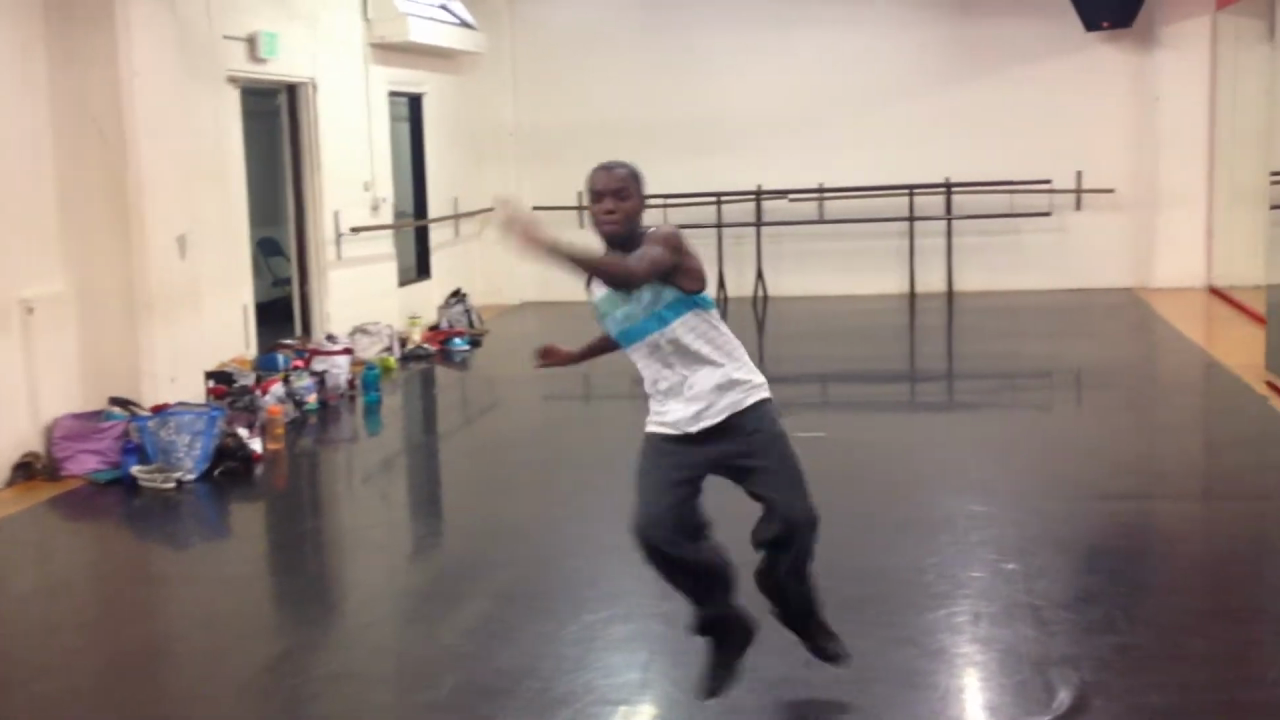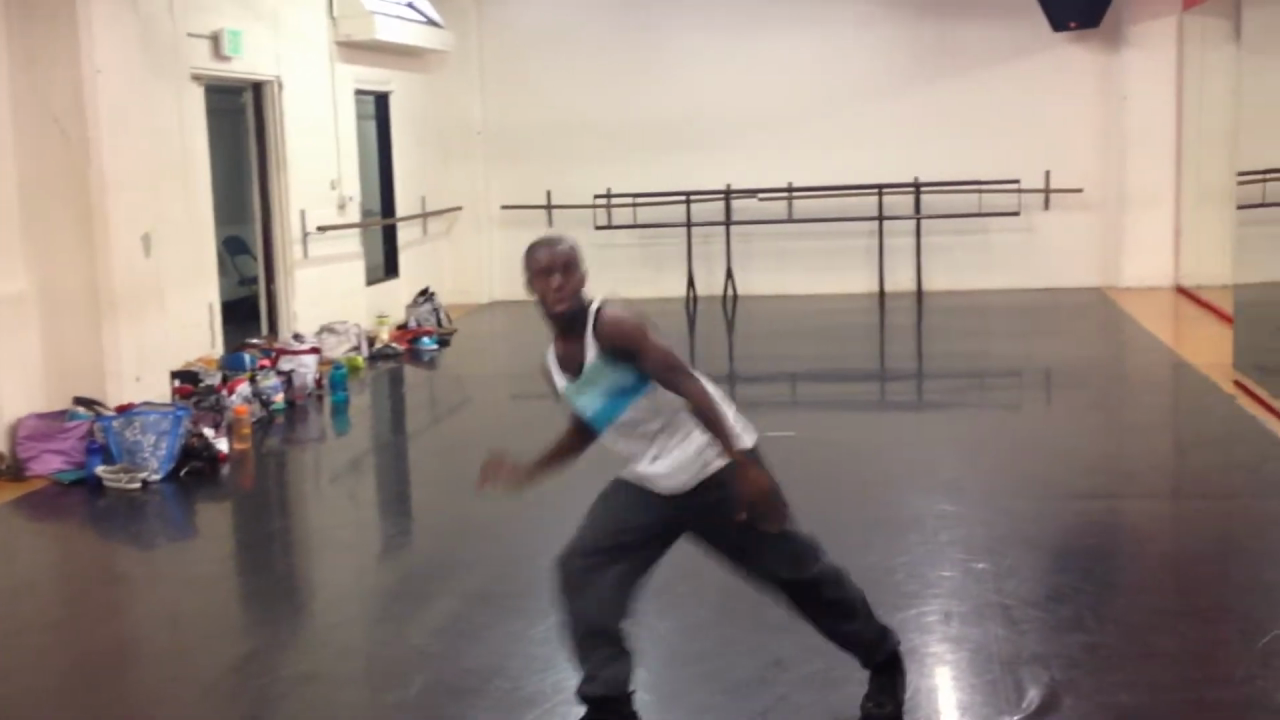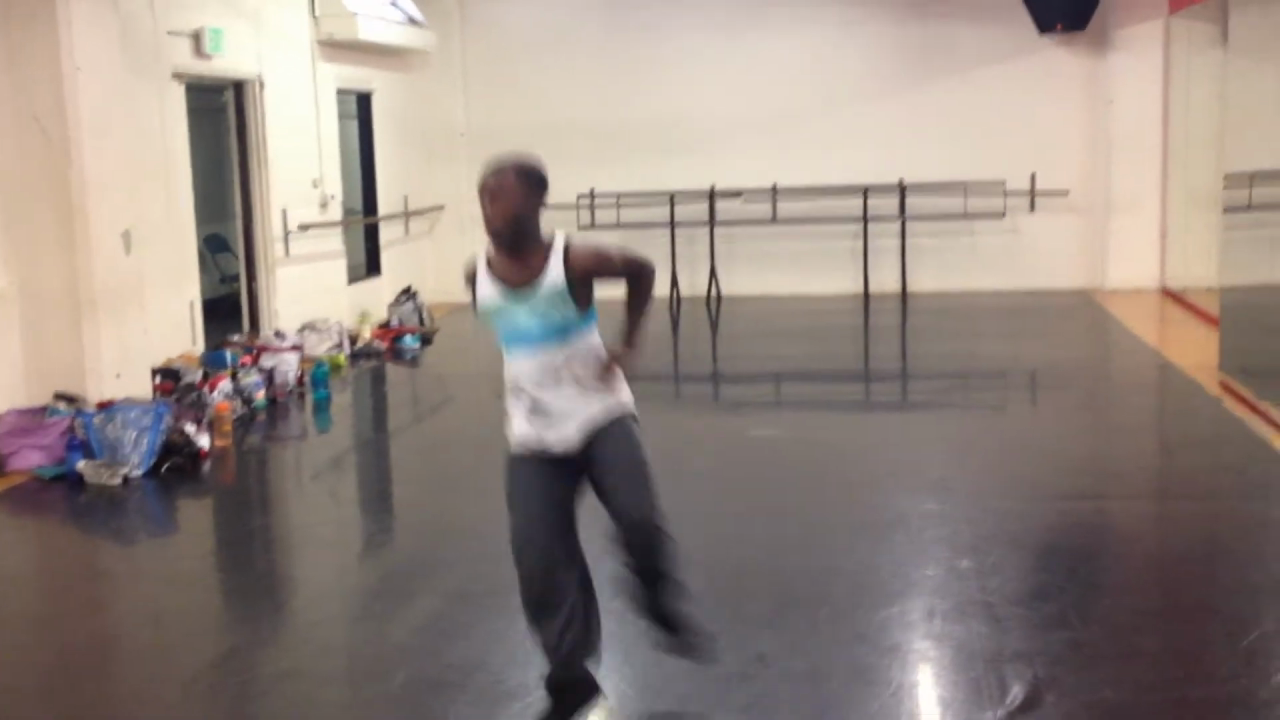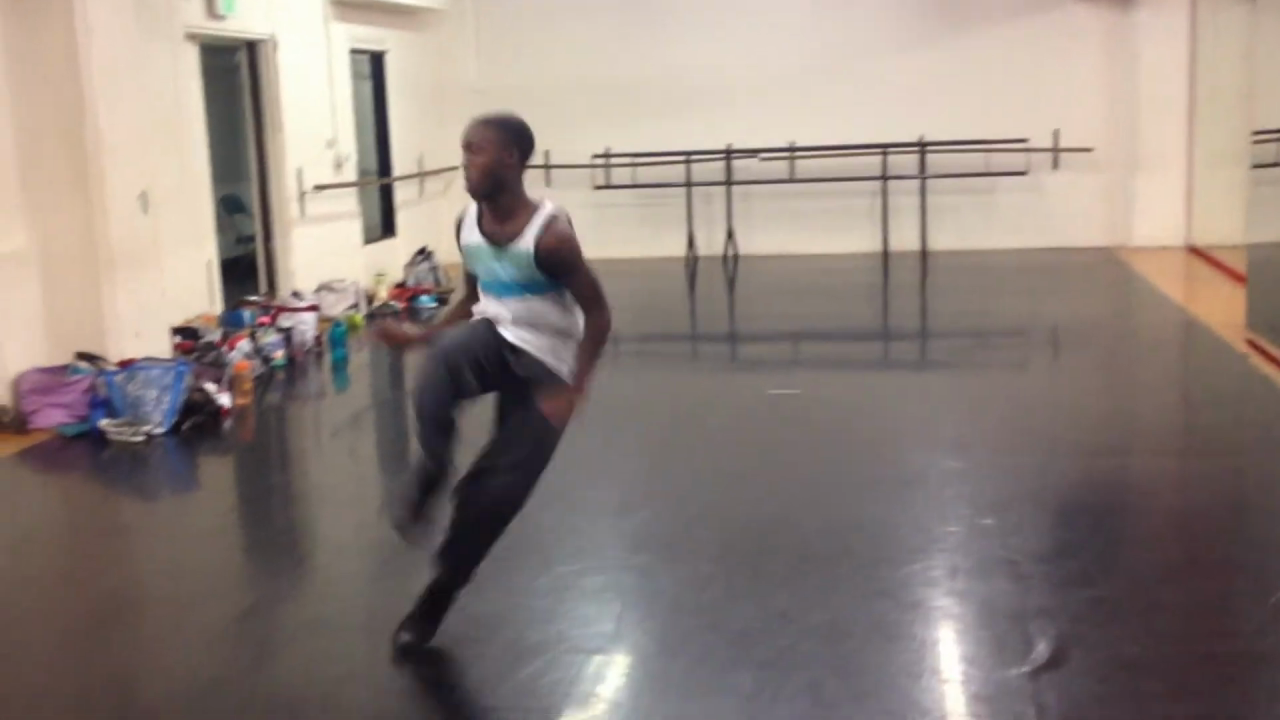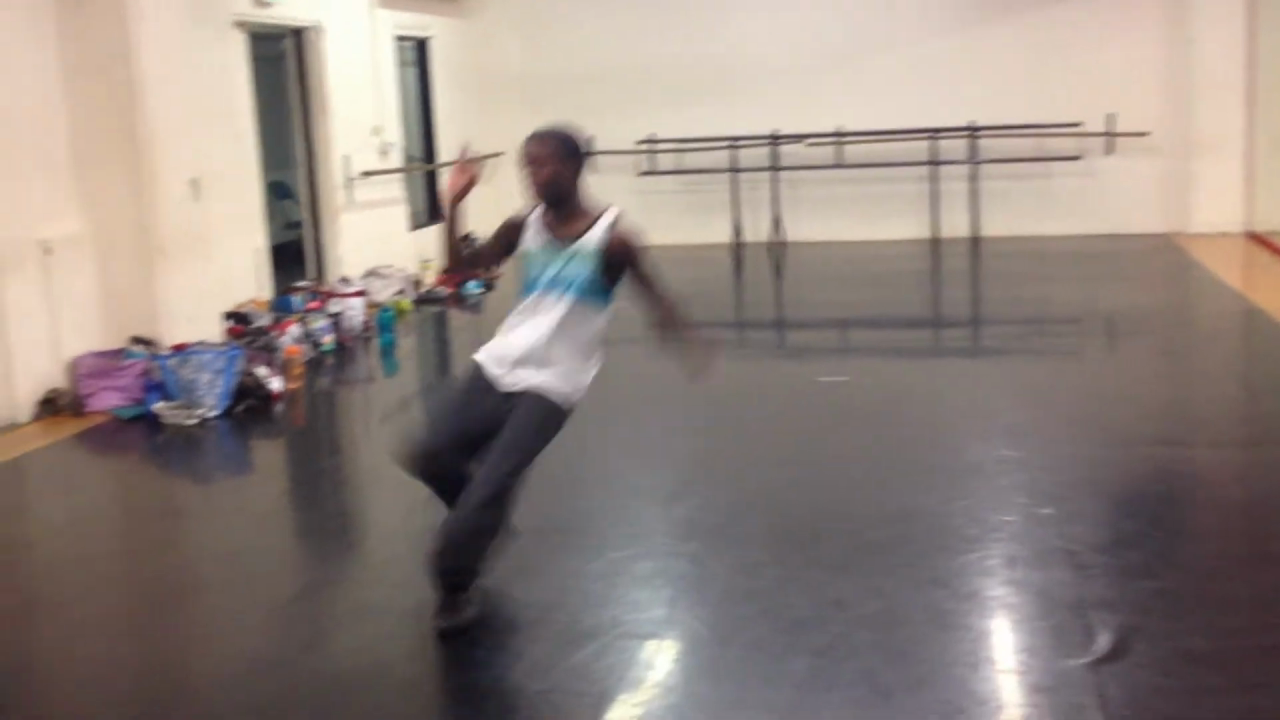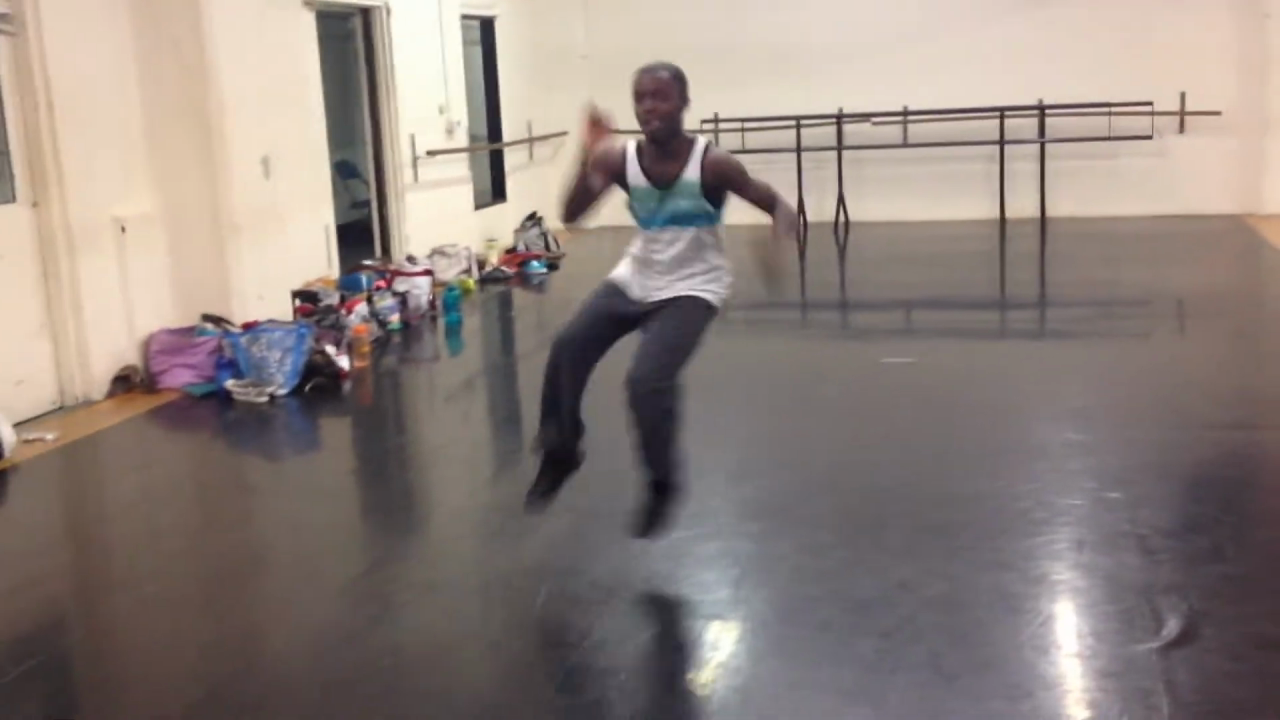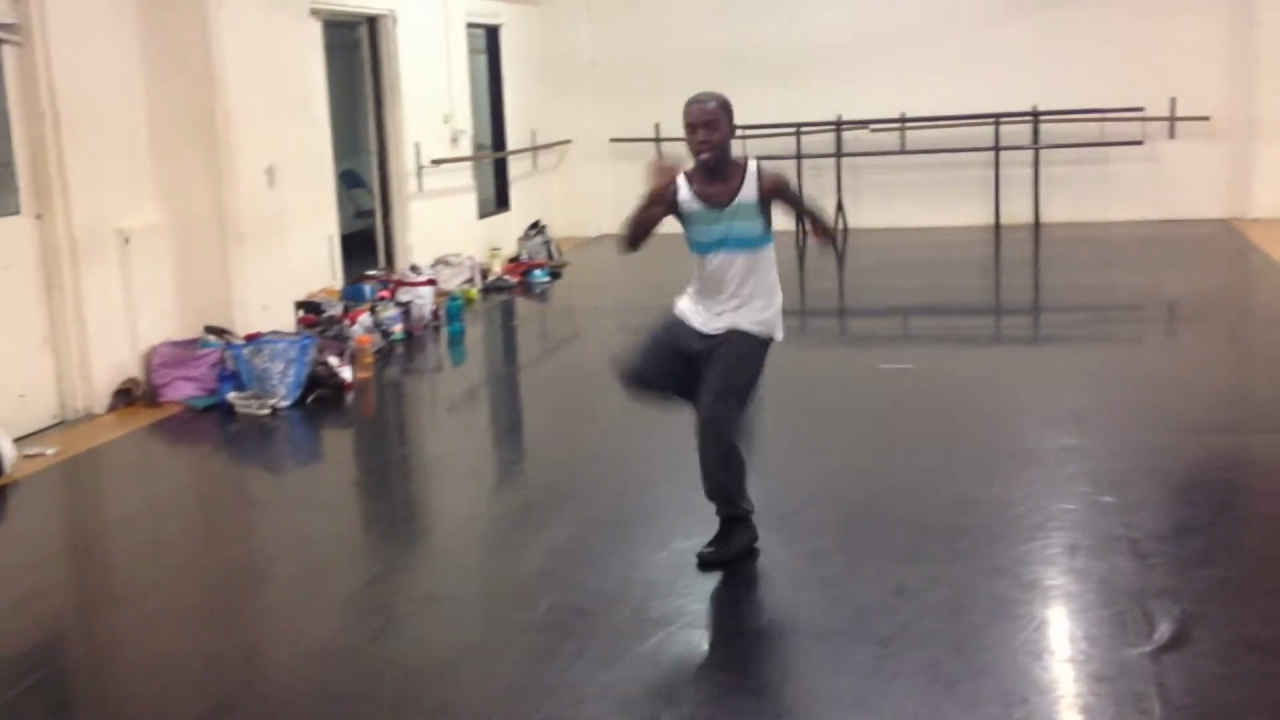
dt=0.2s
person 1, frame 1
left shoulder: (666, 245)
right shoulder: (598, 281)
left elbow: (633, 275)
left wrist: (549, 246)
right wrist: (575, 353)
left hip: (737, 403)
right hip: (671, 421)
left knee: (791, 521)
right knee: (660, 533)
left ankle: (799, 611)
right ankle: (725, 625)
person 1, frame 2
left shoulder: (614, 326)
right shoulder: (554, 363)
left elbow: (689, 384)
left wrist: (743, 460)
right wrist: (530, 470)
left hip: (713, 461)
right hip: (653, 477)
left knee: (792, 571)
right knee: (583, 571)
left ankle: (883, 661)
person 1, frame 3
left shoulder: (575, 261)
right shoulder: (478, 277)
left elbow: (641, 268)
left wrist: (624, 343)
left hip: (600, 419)
right hip: (533, 436)
left knee: (640, 524)
right knee: (541, 561)
left ankle: (662, 607)
person 1, frame 4
left shoulder: (552, 234)
right shoulder: (467, 223)
left elbow: (598, 311)
left wrist: (573, 391)
right wrist: (425, 334)
left hip: (545, 364)
right hip: (490, 341)
left knee: (499, 492)
right knee: (441, 368)
left ankle: (437, 598)
right ankle: (434, 475)
person 1, frame 5
left shoulder: (611, 238)
right shoulder: (523, 226)
left elbow: (655, 301)
right elbow: (460, 267)
left wrist: (687, 342)
right wrist: (455, 205)
left hip: (549, 384)
right hip: (499, 363)
left knee: (490, 488)
right knee: (431, 457)
left ankle: (455, 583)
person 1, frame 6
left shoulder: (713, 163)
right shoulder: (618, 158)
left elbow: (770, 200)
right elbow: (572, 215)
left wrist: (786, 223)
right wrist: (590, 162)
left hip: (690, 289)
right hip: (635, 278)
left knee: (646, 381)
right knee: (566, 351)
left ankle: (661, 486)
right ankle: (559, 454)
person 1, frame 7
left shoulder: (763, 181)
right shoulder: (673, 187)
left elbow: (801, 209)
right elbow: (629, 245)
left wrist: (824, 230)
right wrist: (660, 194)
left hip: (747, 320)
right hip: (695, 312)
left knee: (715, 423)
right knee: (639, 375)
left ankle: (736, 527)
right ankle: (721, 428)
